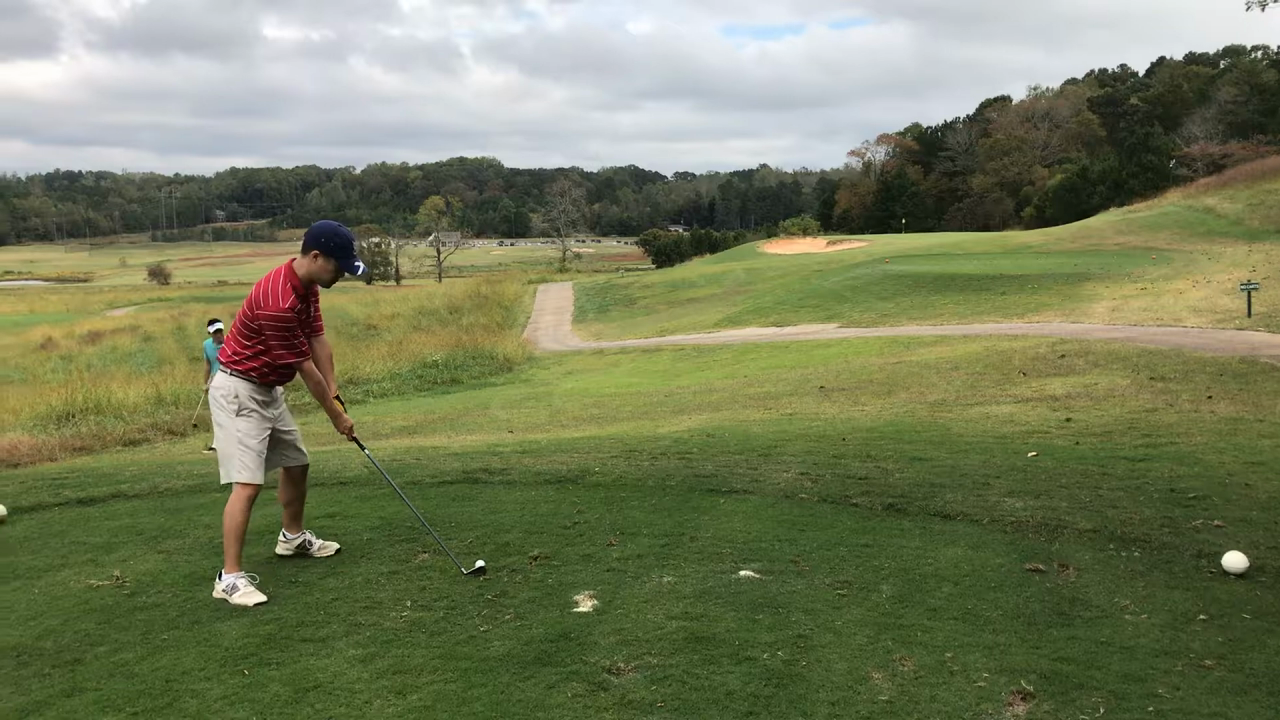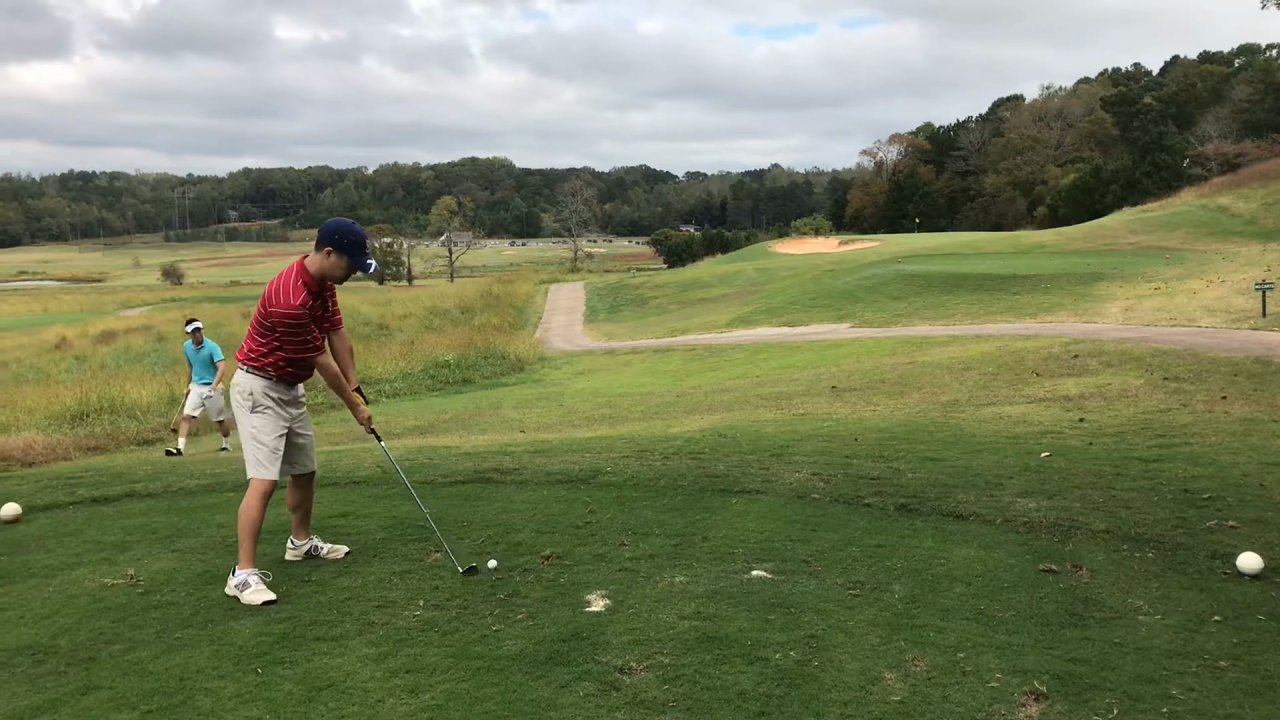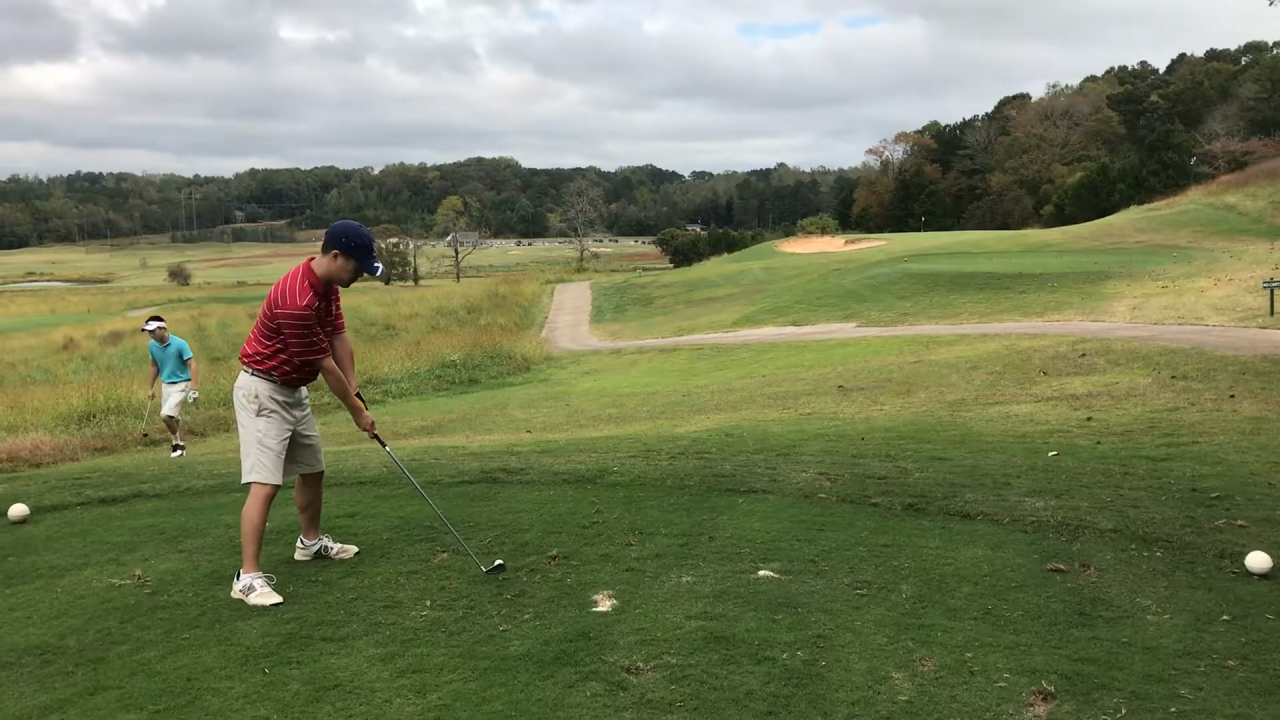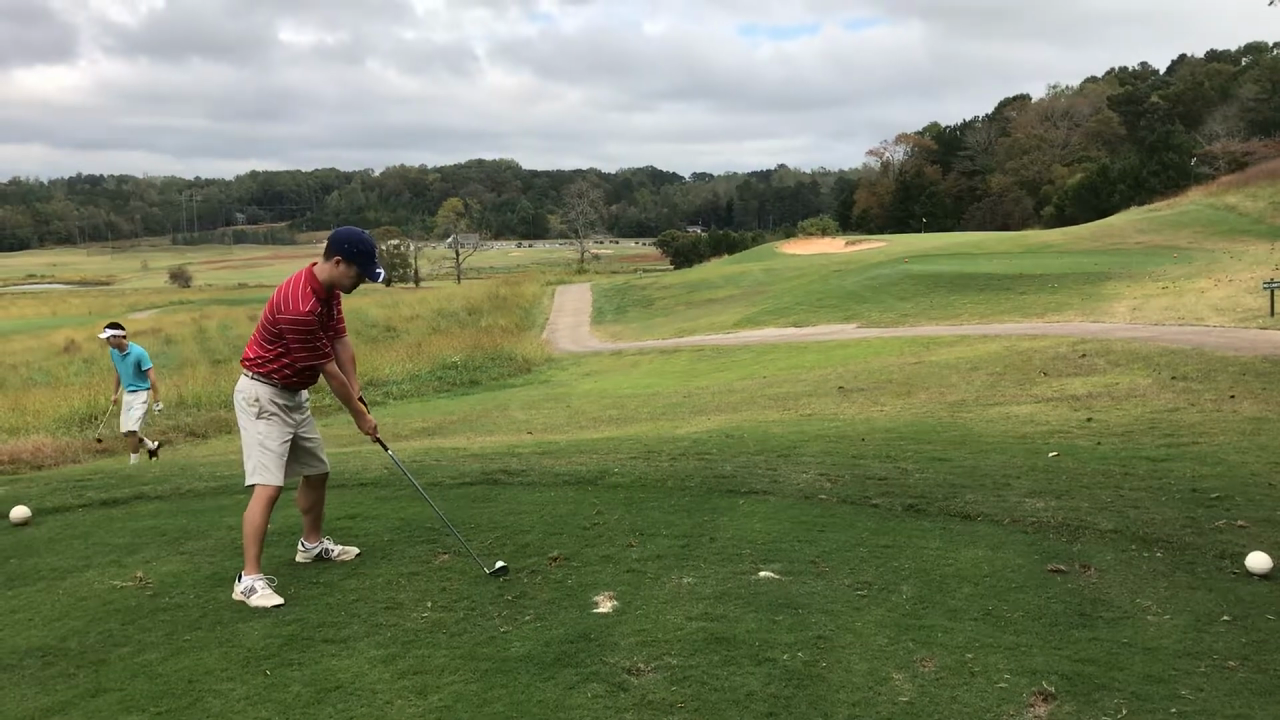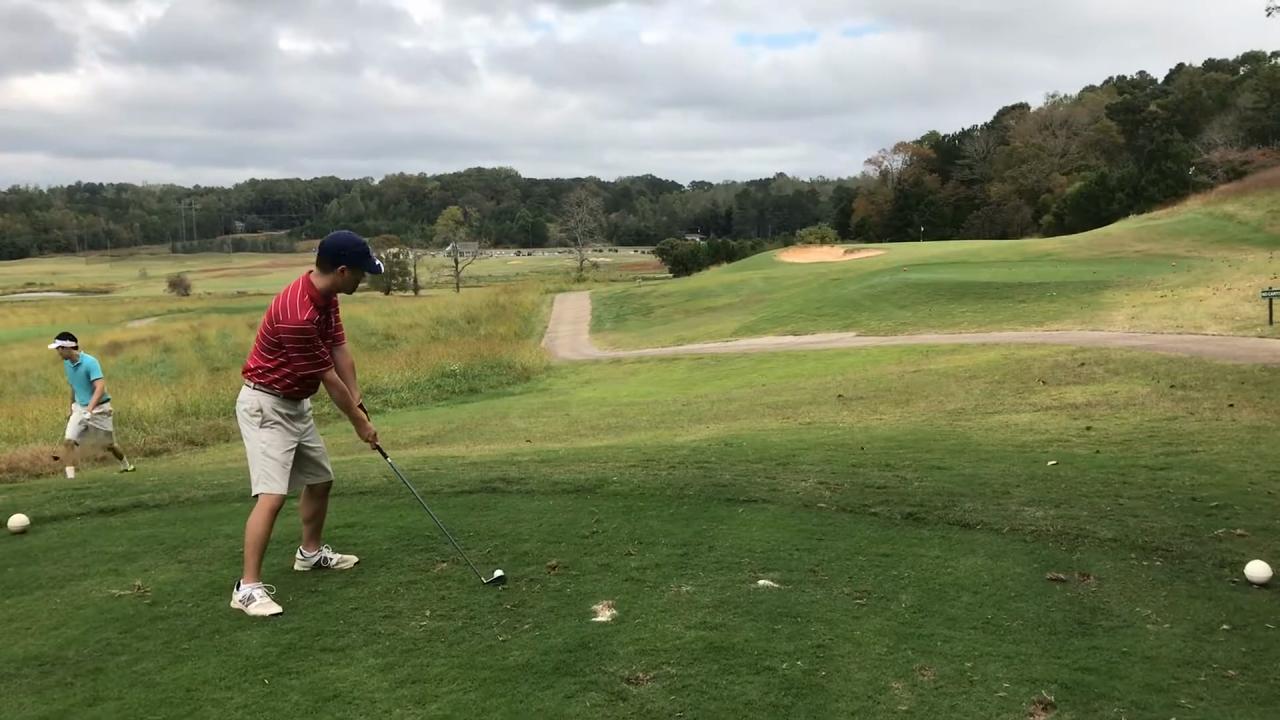
dt=0.4s
person 1, frame 1
left shoulder: (307, 285)
right shoulder: (278, 301)
left elbow: (318, 341)
right elbow: (305, 368)
left wrist: (336, 396)
right wrist: (335, 416)
left hip: (267, 389)
right hip: (240, 391)
left knee: (296, 465)
right knee: (247, 484)
left ankle: (293, 536)
right ankle: (230, 576)
person 1, frame 2
left shoulder: (323, 282)
right shoulder: (290, 298)
left elbow: (337, 335)
right elbow: (321, 360)
left wrist: (356, 389)
right wrist: (354, 407)
left hip: (289, 387)
right hip: (260, 389)
left knee: (303, 470)
right knee: (264, 481)
left ankle: (300, 541)
right ankle: (243, 573)
person 1, frame 3
left shoulder: (327, 285)
right shoulder: (296, 299)
left elbow: (339, 340)
right elbow: (325, 366)
left wrist: (356, 393)
right wrist: (356, 411)
left hip: (293, 390)
right hip: (263, 392)
left knee: (312, 470)
right knee: (265, 484)
left ankle: (310, 542)
right ankle: (248, 576)
person 1, frame 4
left shoulder: (328, 289)
right shoulder: (298, 305)
left elbow: (341, 344)
right elbow: (328, 370)
left wrist: (359, 396)
right wrist: (359, 415)
left hip: (293, 393)
right hip: (264, 395)
left knee: (316, 471)
right knee: (267, 486)
left ankle: (312, 543)
right ankle: (249, 578)
person 1, frame 5
left shoulder: (326, 297)
right shoulder: (297, 315)
left elbow: (340, 352)
right elbow: (328, 378)
left wrist: (359, 403)
right wrist: (359, 423)
left hip: (295, 403)
right hip: (266, 406)
left knee: (320, 479)
right knee: (272, 495)
left ankle: (310, 552)
right ankle: (248, 587)
